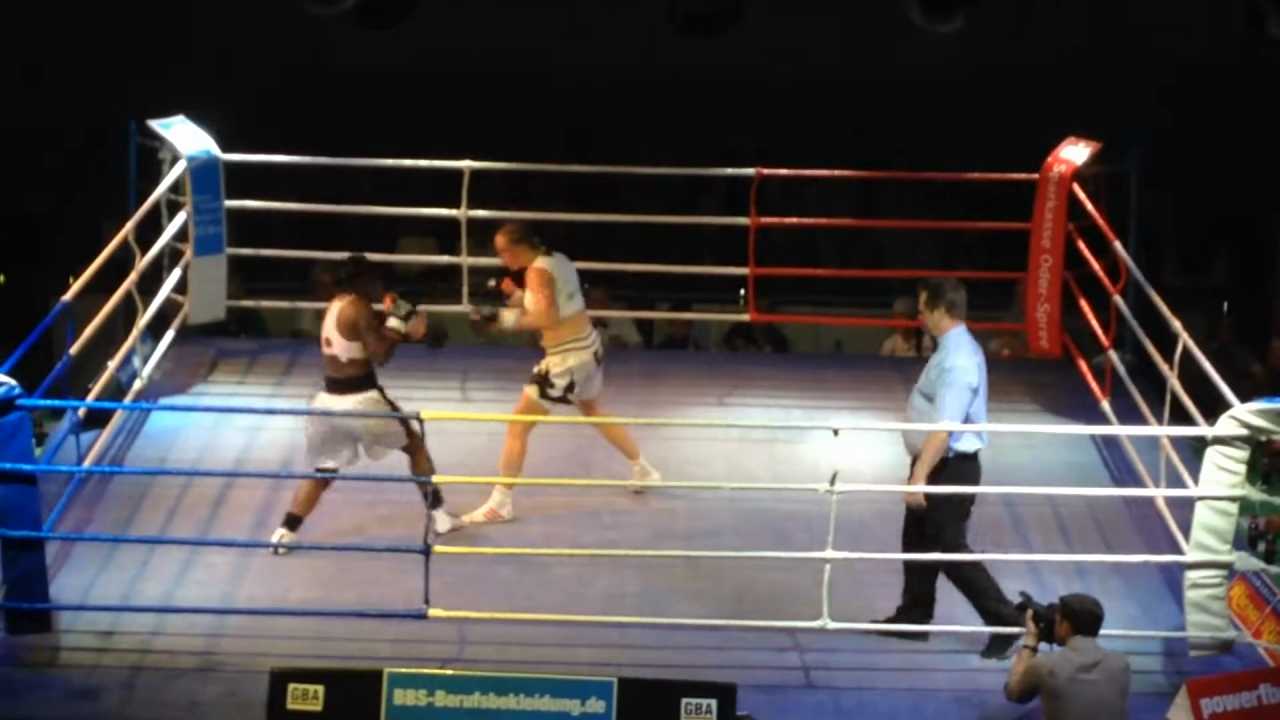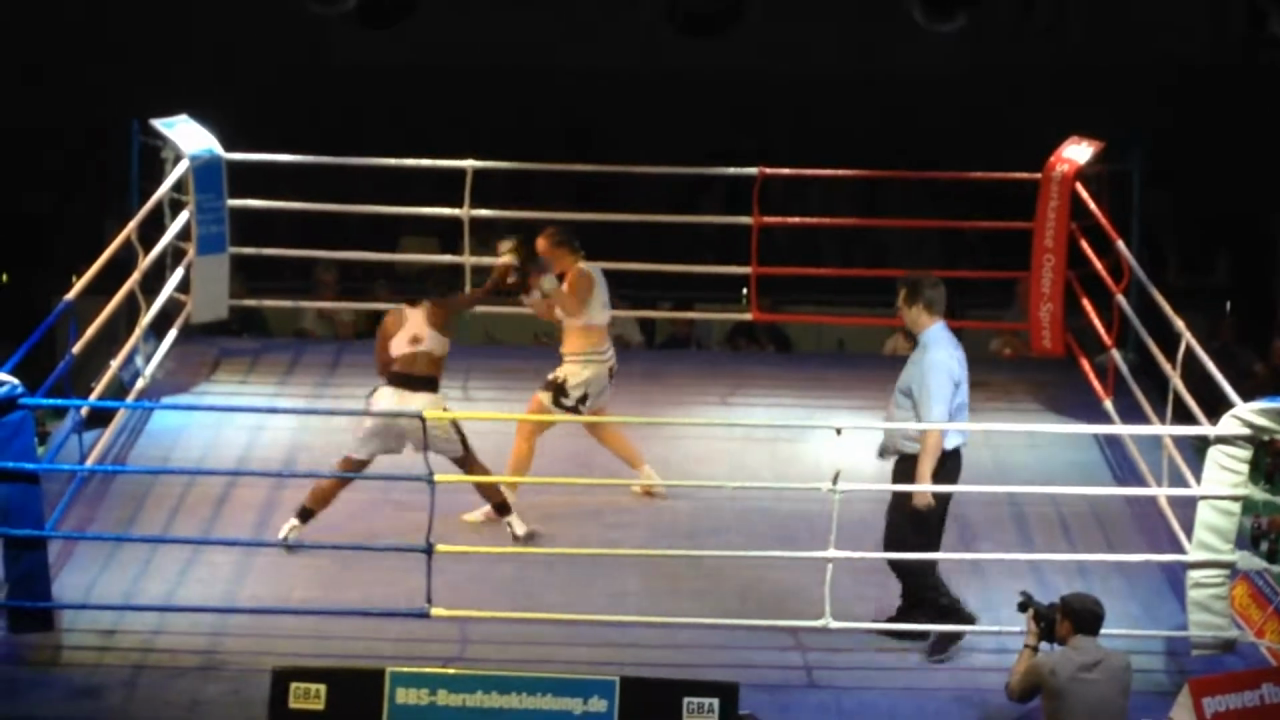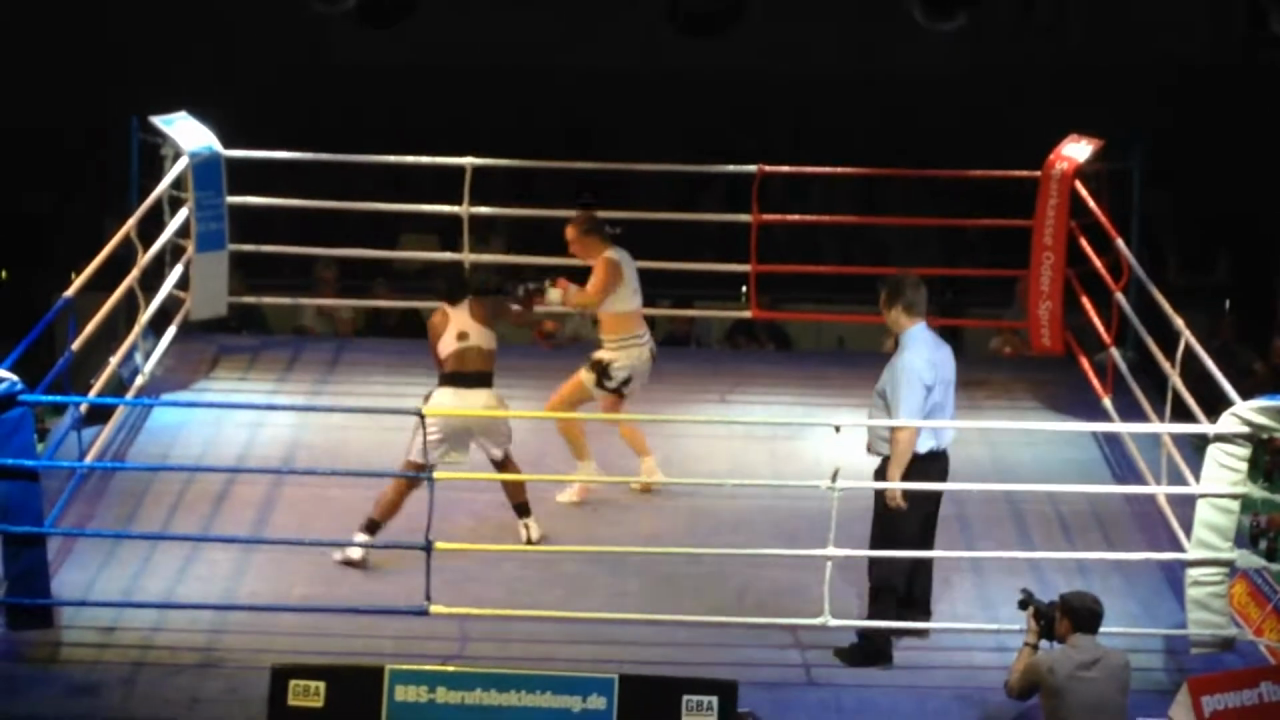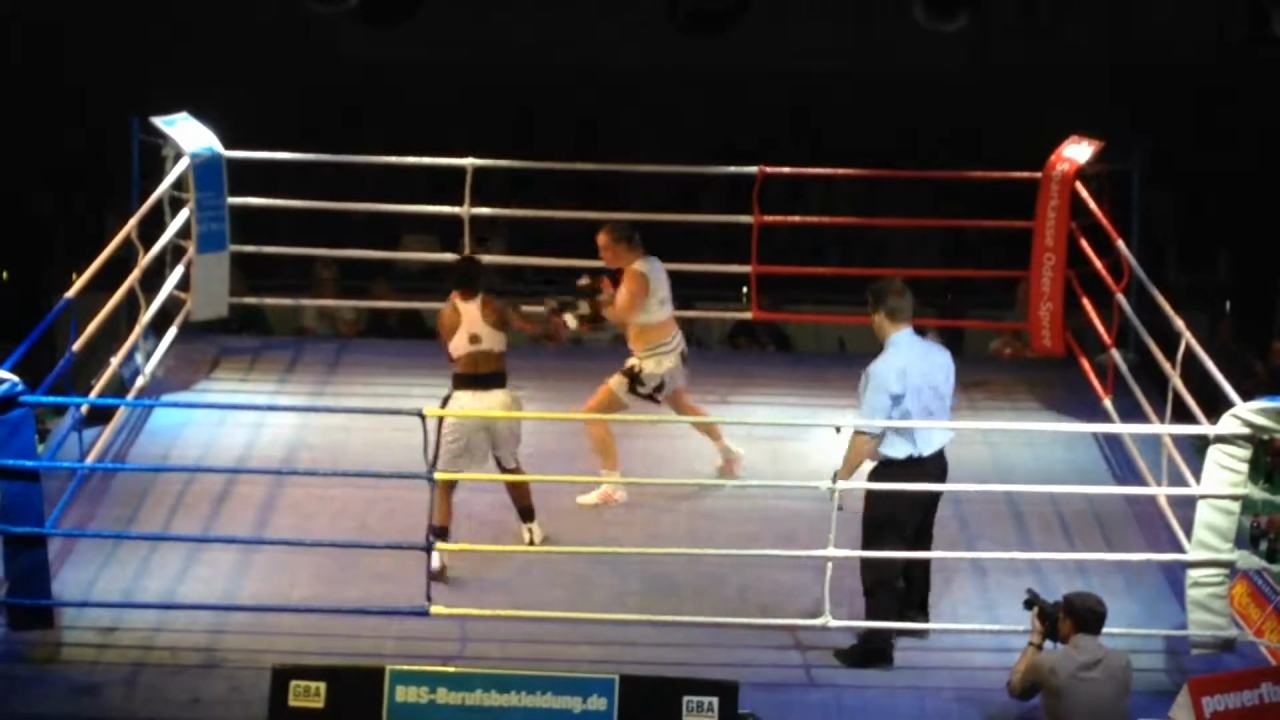
dt=0.2s
person 1, frame 1
left shoulder: (956, 361)
right shoulder: (956, 348)
left elbow: (943, 429)
left wrist: (918, 477)
right wrist: (921, 472)
left hip: (949, 469)
right hip: (940, 465)
left knee: (951, 550)
right knee: (917, 541)
left ankle: (1006, 620)
right ankle: (913, 617)
person 1, frame 2
left shoulder: (936, 356)
right shoulder: (937, 345)
left elbow: (935, 425)
left wrist: (923, 478)
right wrist: (892, 442)
left hip: (929, 464)
right hip: (918, 460)
left knee: (903, 546)
right knee: (918, 544)
left ankle: (951, 616)
right ankle: (915, 616)
person 1, frame 3
left shoulder: (910, 359)
right shoulder: (938, 347)
left elbow: (907, 428)
left wrist: (893, 479)
right wrist: (878, 430)
left hip: (912, 466)
right hip: (934, 459)
left knee: (889, 553)
right knee: (917, 544)
left ankle: (876, 643)
right ankle: (915, 615)
person 1, frame 4
left shoulder: (884, 367)
right shoulder: (939, 354)
left elbow: (866, 433)
left wrist: (843, 477)
left hip: (900, 471)
right hip: (935, 462)
left knee: (882, 556)
right knee: (918, 544)
left ankle: (876, 644)
right ankle: (913, 612)
person 2, frame 1
left shoulder: (337, 305)
right shoulder: (360, 308)
right elbow: (381, 356)
left wrist: (405, 329)
right wrist: (398, 320)
left hip: (329, 401)
right hip: (362, 400)
left knee: (322, 474)
right knee: (415, 446)
left ankle: (285, 533)
right ankle: (437, 516)
person 2, frame 2
left shoulder: (391, 319)
right shoulder: (444, 308)
left elbow: (383, 367)
right elbow: (487, 290)
right wrist: (505, 268)
left hip: (389, 398)
right hip: (425, 402)
left knee: (349, 467)
right knee: (467, 461)
left ankle: (295, 525)
right ankle: (512, 522)
person 2, frame 3
left shoulder: (436, 320)
right shoulder: (485, 306)
right elbow: (519, 317)
right wrist: (540, 324)
left hip: (446, 398)
right hip: (484, 399)
left knee: (408, 475)
right knee: (503, 460)
left ankle: (361, 542)
right ankle: (529, 526)
person 2, frame 4
left shoulder: (446, 314)
right shoulder: (497, 306)
right elbow: (533, 329)
left hip: (463, 402)
right hip: (499, 399)
left knee: (444, 481)
right knee: (509, 465)
left ankle: (437, 552)
right ankle: (530, 528)
person 3, frame 1
left shoulder: (539, 272)
right shoulder: (557, 261)
left elbow: (548, 320)
left wrist: (503, 319)
right wrist: (513, 295)
left hip: (566, 359)
right hip: (588, 349)
left knee: (518, 427)
right knee: (594, 414)
left ankle: (500, 503)
right ankle: (643, 471)
person 3, frame 2
left shoulder: (581, 274)
right shoulder: (582, 272)
left elbow: (571, 310)
right elbow: (553, 313)
left wrist: (543, 279)
right wrist: (532, 294)
left hip: (582, 368)
right hip: (599, 363)
left knee: (526, 431)
right knee: (598, 426)
right ankle: (649, 479)
person 3, frame 3
left shoulder: (608, 262)
right shoulder: (614, 259)
left elbow: (590, 303)
right elbow: (594, 298)
left wrist: (551, 295)
right wrist: (567, 288)
left hip: (622, 353)
right hip: (637, 348)
left knee: (557, 407)
right knee: (612, 411)
left ankle: (587, 474)
right ankle: (650, 470)
person 3, frame 4
left shoulder: (636, 274)
right shoulder: (647, 263)
left elbow: (625, 315)
right elbow: (632, 301)
right wrist: (605, 293)
left hip: (654, 363)
right hip: (673, 350)
left knee: (592, 414)
right knee: (681, 404)
left ankle: (611, 487)
right ankle: (727, 454)
